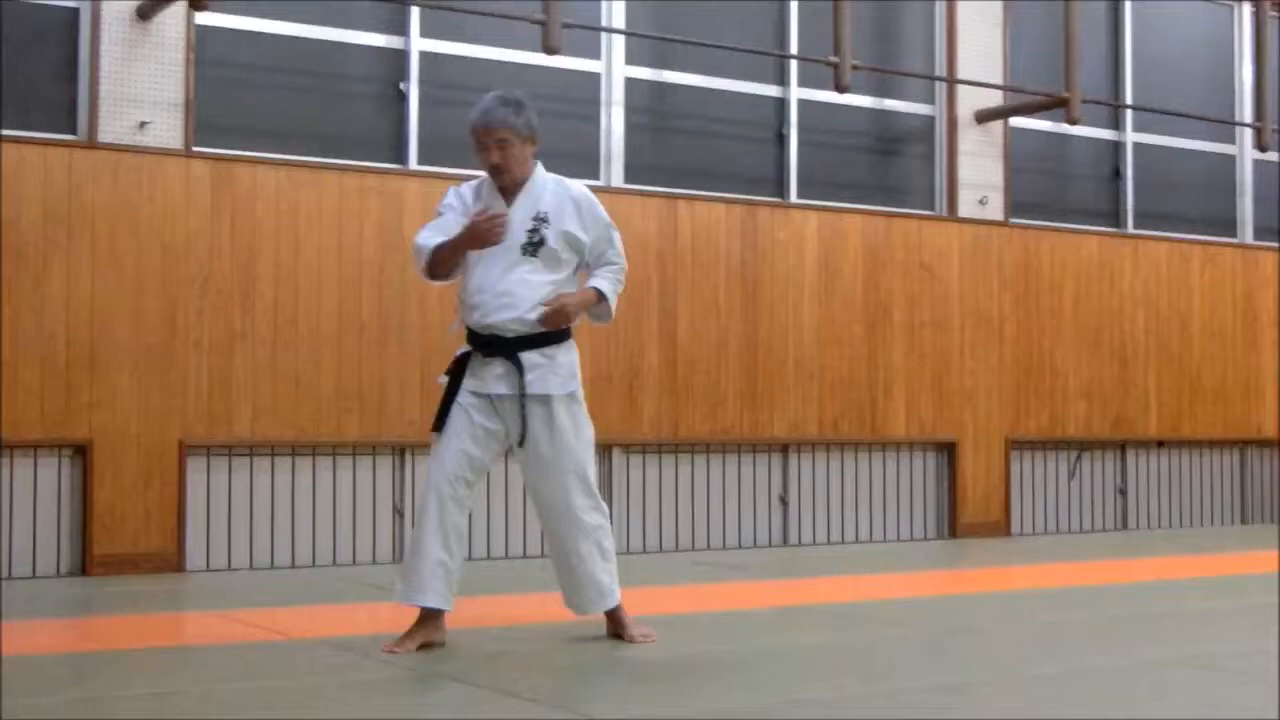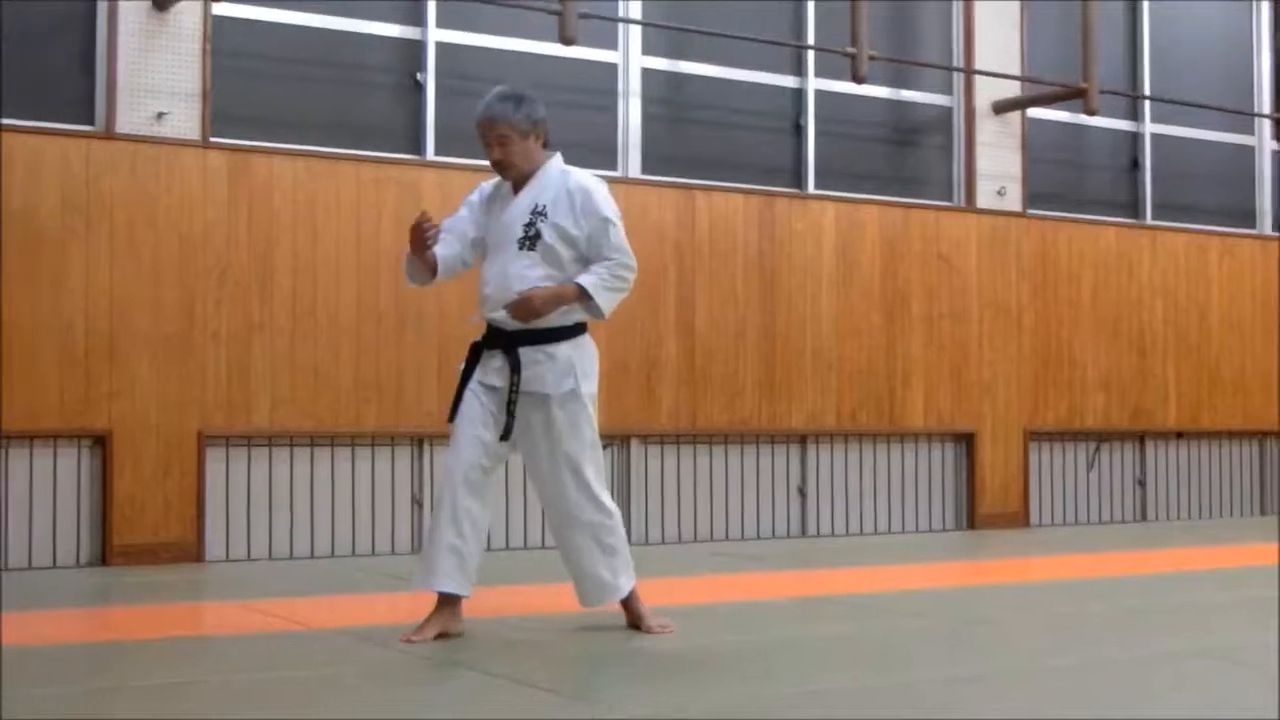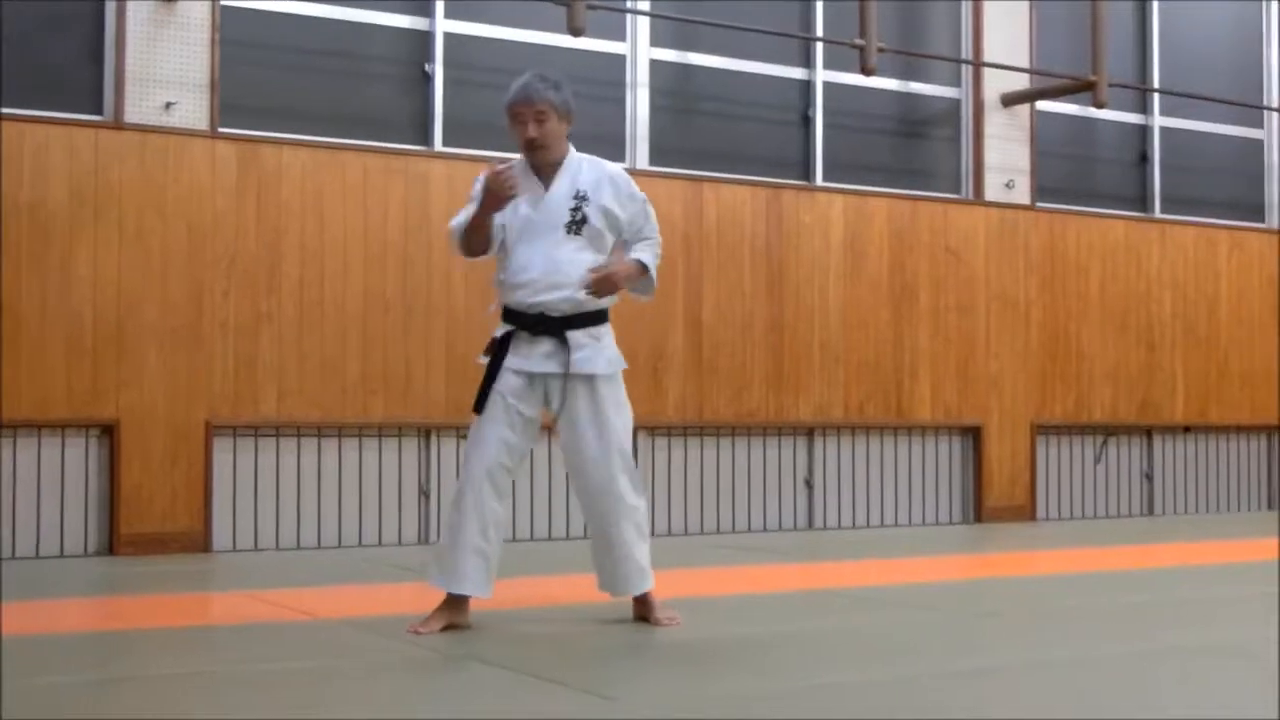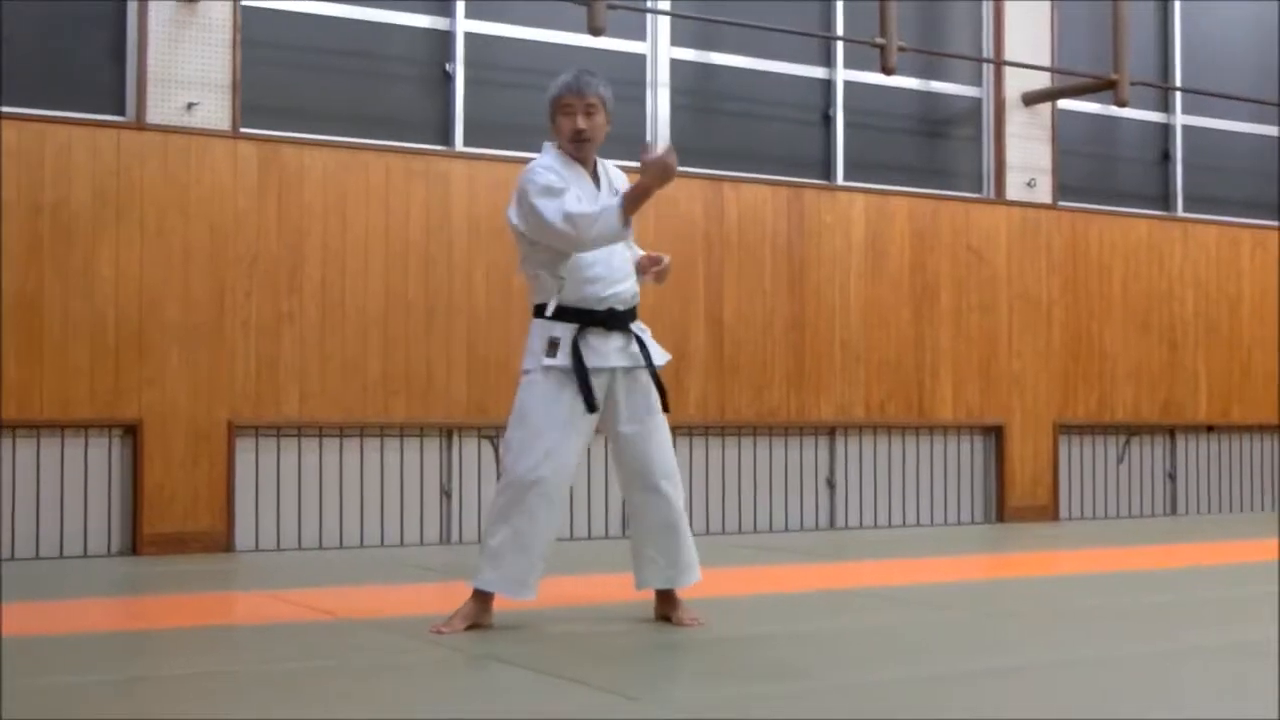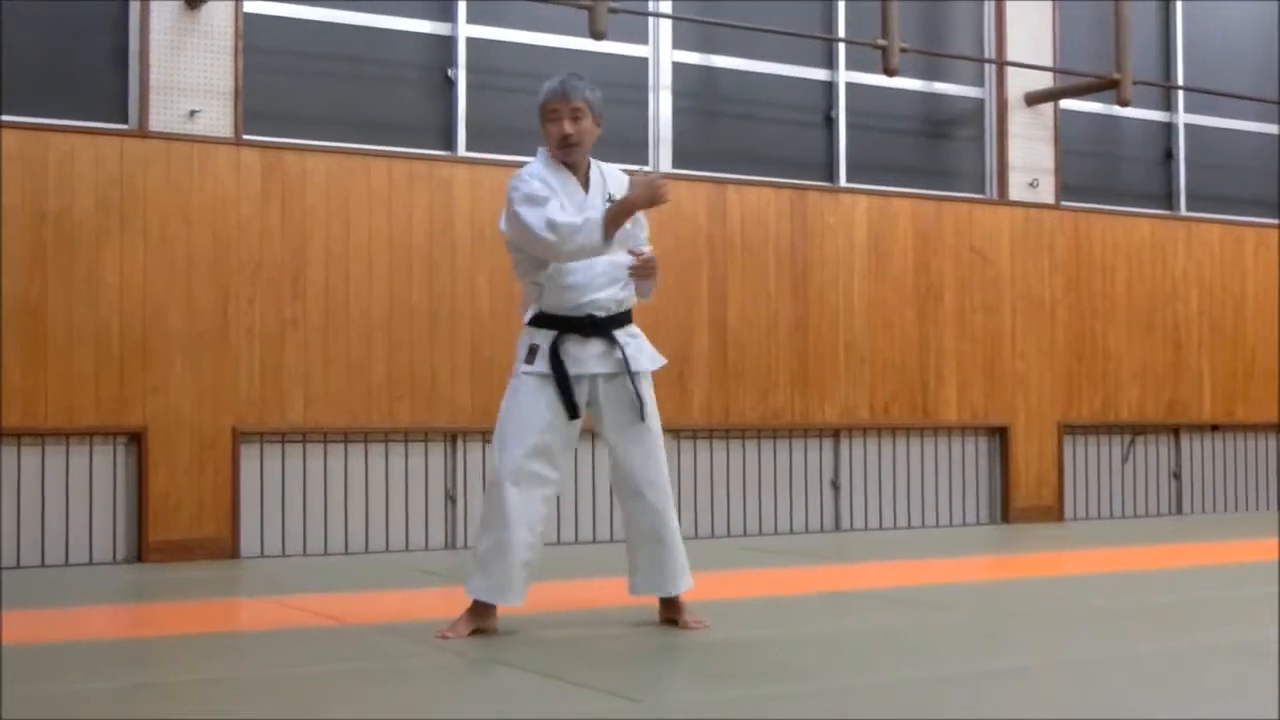
dt=0.3s
person 1, frame 1
left shoulder: (572, 198)
right shoulder: (464, 199)
left elbow: (612, 267)
right elbow: (433, 266)
left wrist: (581, 299)
right wrist: (465, 243)
left hip: (546, 368)
right hip: (480, 367)
left knee: (570, 493)
right knee: (445, 485)
left ankle: (613, 611)
right ankle: (430, 619)
person 1, frame 2
left shoulder: (581, 190)
right shoulder: (486, 198)
left elbow: (620, 268)
right elbow: (441, 264)
left wrist: (556, 295)
right wrist: (420, 248)
left hip: (556, 361)
right hip: (496, 359)
left knee: (574, 488)
right knee: (462, 473)
left ankle: (629, 599)
right ankle: (448, 606)
person 1, frame 3
left shoulder: (609, 179)
right shoulder: (498, 180)
left elbow: (648, 242)
right elbow: (471, 245)
left wrist: (627, 270)
right wrist: (488, 207)
left hip: (587, 346)
right hip: (518, 347)
left knee: (608, 475)
right knee: (485, 468)
left ankle: (641, 595)
right ankle: (457, 601)
person 1, frame 4
left shoulder: (614, 178)
right shoulder: (541, 176)
right elbow: (582, 231)
left wrist: (647, 264)
right wrist: (648, 188)
left hip: (626, 342)
right hip: (564, 346)
left knee: (655, 472)
right knee: (536, 471)
left ankle: (667, 593)
right ankle: (484, 598)
person 1, frame 5
left shoulder: (617, 181)
right shoulder: (529, 182)
right elbow: (565, 241)
left wrist: (646, 264)
right wrist: (631, 206)
left hip: (618, 348)
right hip: (551, 351)
left knee: (646, 478)
right knee: (519, 473)
left ankle: (670, 598)
right ankle: (485, 605)
